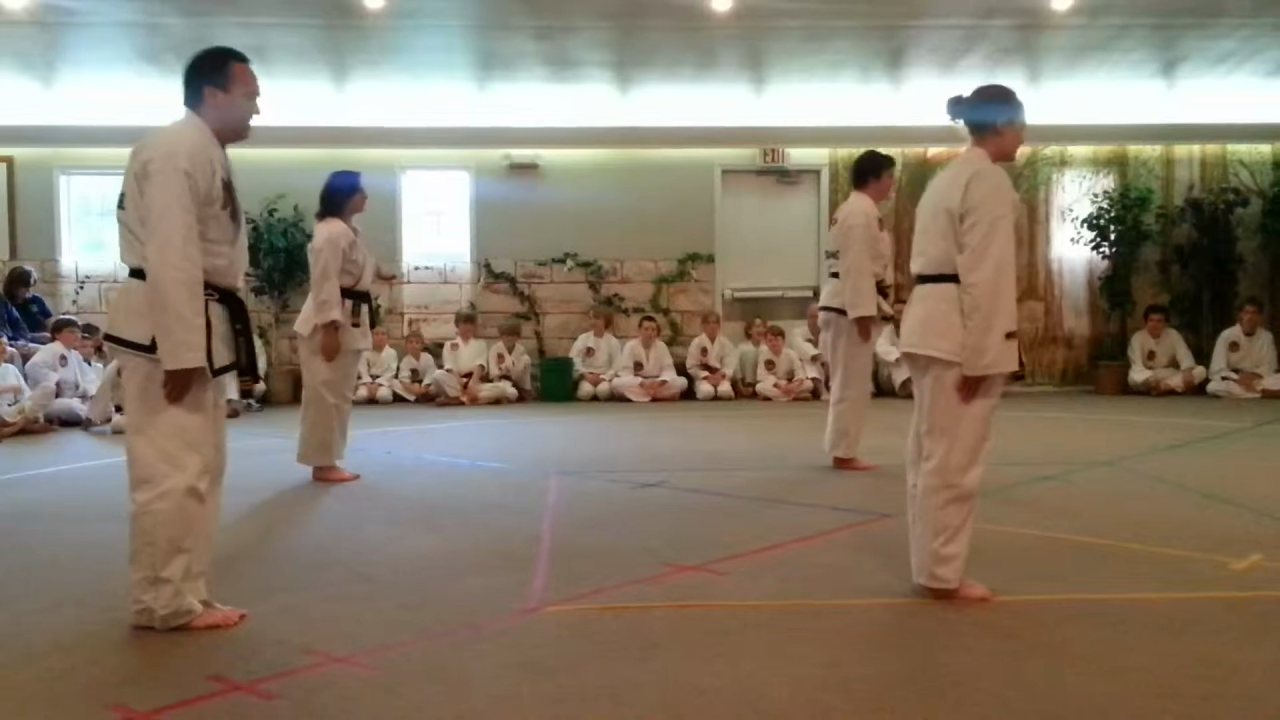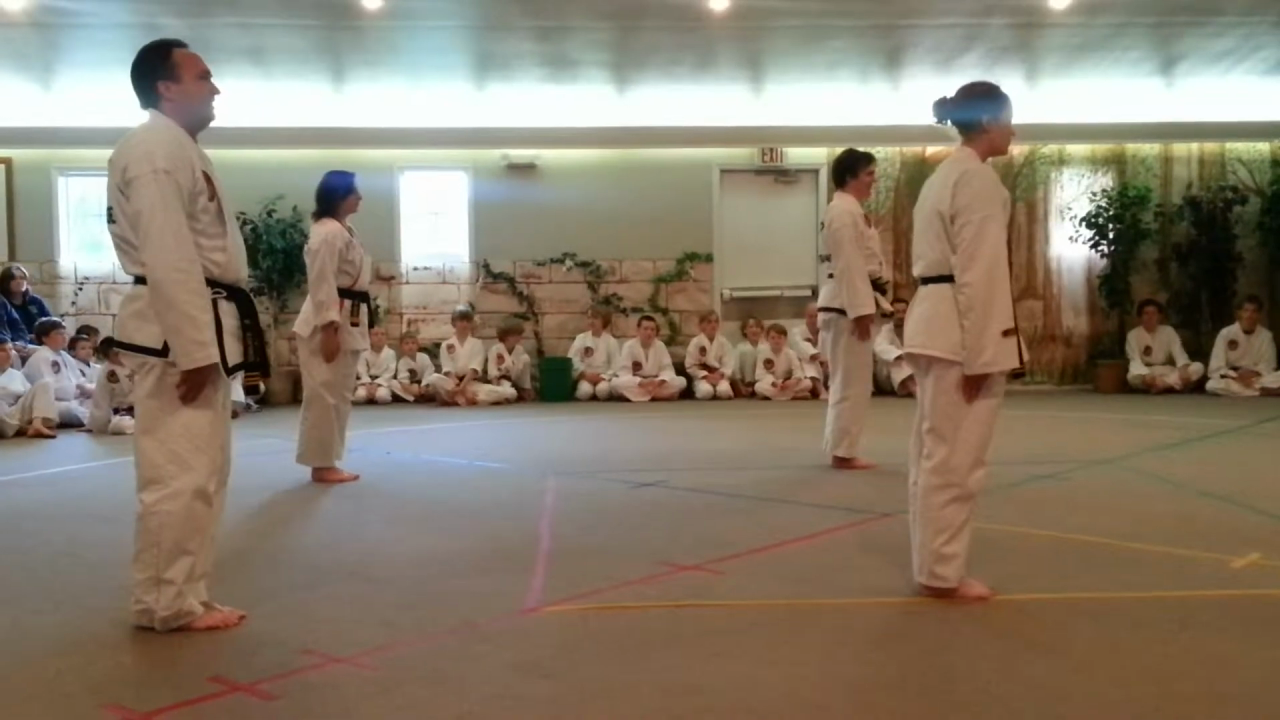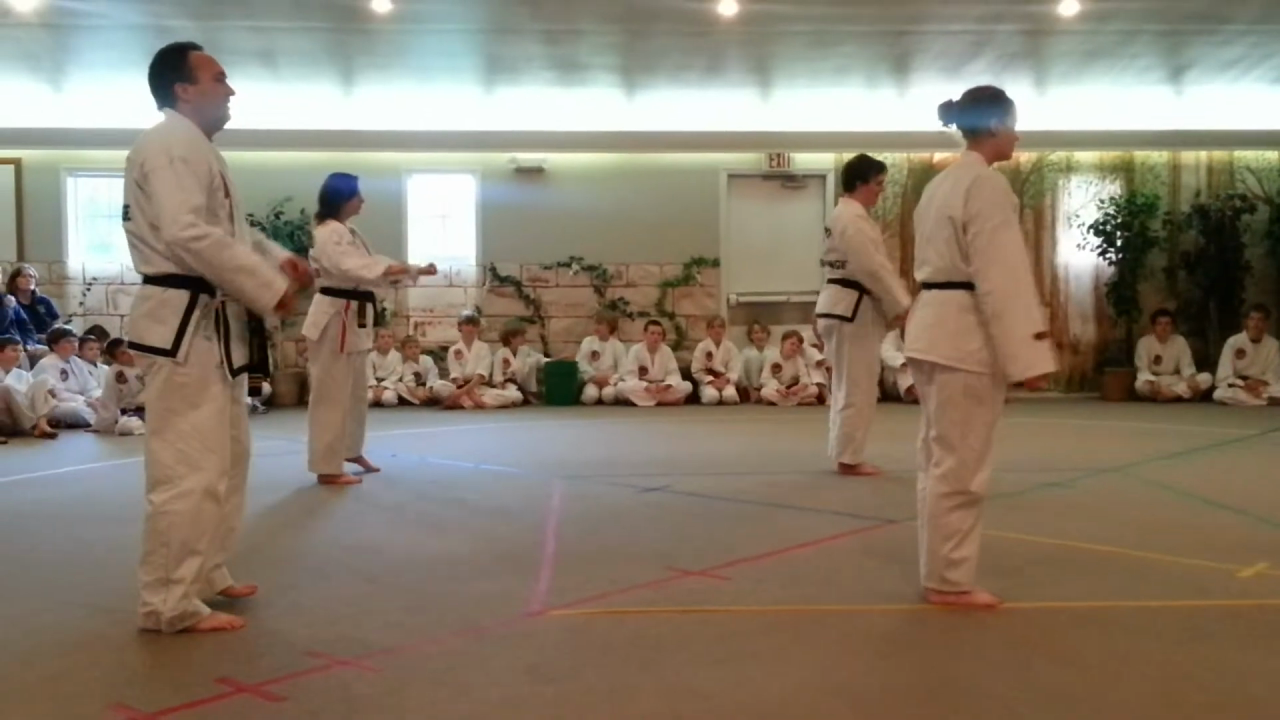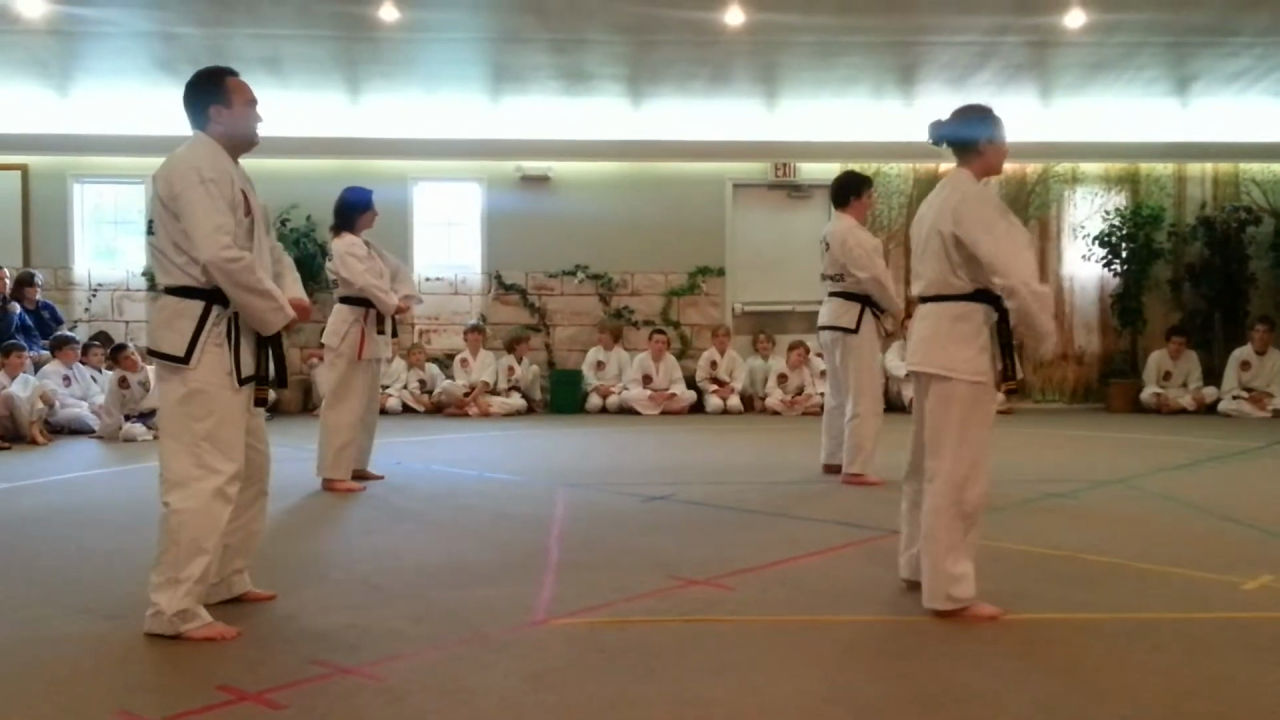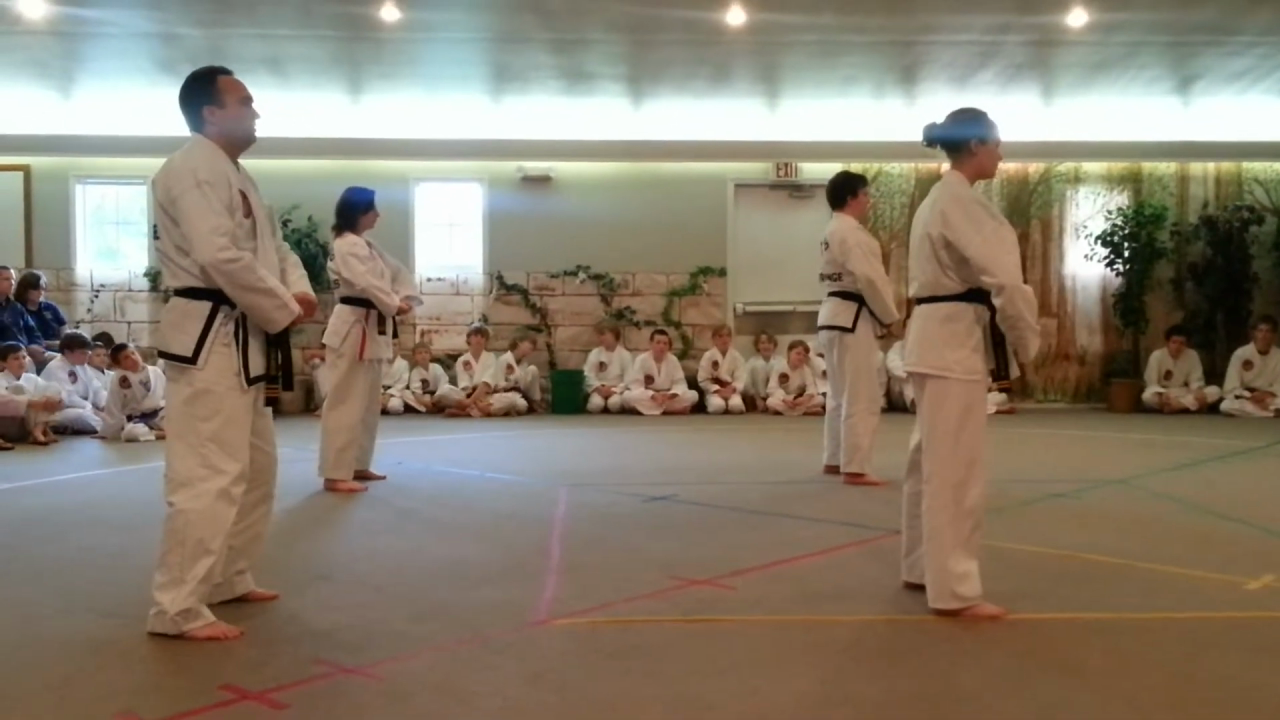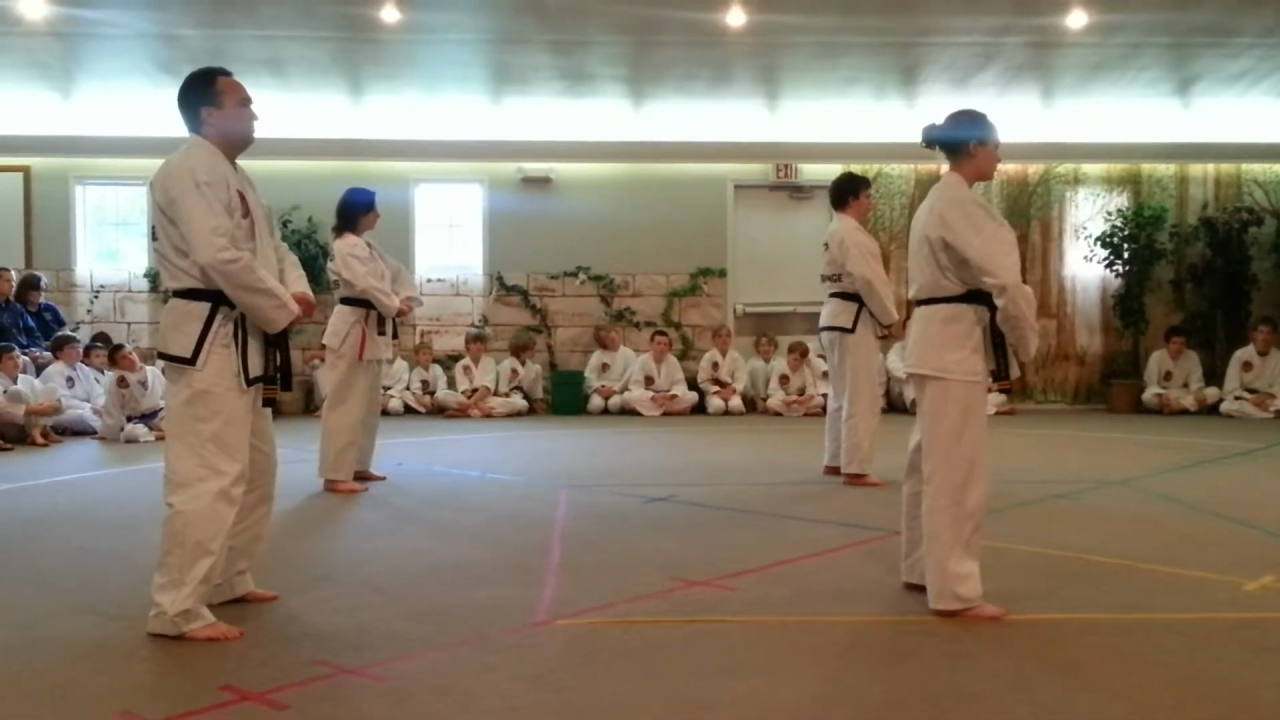
dt=0.7s
person 1, frame 1
left shoulder: (205, 153)
right shoulder: (178, 150)
right elbow: (170, 259)
right wrist: (180, 353)
left hip: (198, 325)
right hip: (167, 330)
left knee: (200, 466)
right knee: (172, 471)
left ankle: (183, 593)
right ankle: (164, 602)
person 1, frame 2
left shoulder: (179, 148)
right shoulder: (153, 150)
right elbow: (169, 261)
right wrist: (194, 350)
left hip: (199, 326)
right hip: (174, 332)
left knee: (202, 469)
right knee: (179, 472)
left ankle: (182, 594)
right ankle: (166, 604)
person 1, frame 3
left shoulder: (194, 147)
right shoulder: (170, 145)
left elbow: (227, 234)
right elbow: (191, 234)
left wrist: (281, 262)
right wrist: (268, 287)
left hip: (207, 324)
right hip: (184, 326)
left knee: (225, 459)
right knee: (189, 471)
left ankle: (206, 576)
right ankle: (171, 605)
person 1, frame 4
left shoulder: (229, 171)
right shoulder: (194, 166)
left elbow: (266, 248)
right elbow: (222, 257)
left wrist: (292, 295)
right wrist: (278, 313)
left hip: (229, 337)
right hip: (200, 337)
left knee: (246, 466)
right knee: (203, 474)
left ankle: (224, 578)
right ankle: (174, 609)
person 1, frame 5
left shoulder: (235, 174)
right shoulder: (192, 169)
left elbow: (272, 245)
right elbow: (221, 257)
left wrist: (298, 289)
right wrist: (283, 310)
left hip: (240, 338)
right hip: (208, 339)
left knee: (255, 467)
right knee: (209, 475)
left ankle: (227, 578)
right ankle: (178, 608)
person 1, frame 6
left shoulder: (233, 176)
right shoulder: (189, 171)
left elbow: (271, 246)
right elbow: (220, 258)
left wrist: (297, 290)
right wrist: (282, 311)
left hip: (240, 340)
right hip: (208, 340)
left knee: (253, 468)
right knee: (208, 476)
left ankle: (227, 579)
right ankle: (177, 609)
person 2, frame 1
left shoulder: (951, 176)
right shoulder: (988, 179)
right elbow: (984, 275)
right wrist: (980, 356)
left hip: (930, 320)
right hip: (959, 327)
left knee: (932, 451)
right knee: (954, 457)
left ankle: (933, 567)
right ankle: (942, 575)
person 2, frame 2
left shoulder: (943, 176)
right shoulder: (977, 177)
right elbow: (979, 273)
right wrist: (981, 354)
left hip: (933, 320)
right hip: (962, 328)
left knee: (935, 452)
right knee: (955, 455)
left ankle: (935, 566)
right ankle: (942, 573)
person 2, frame 3
left shoulder: (942, 183)
right shoulder: (986, 183)
right elbow: (1002, 275)
right wrist: (1028, 354)
left hip: (933, 324)
right hip: (964, 332)
left knee: (940, 458)
right knee: (960, 463)
left ankle: (940, 573)
right ankle: (948, 581)
person 2, frame 4
left shoulder: (938, 197)
right shoulder: (973, 198)
right elbow: (1016, 276)
right wrist: (1044, 333)
left hip: (934, 335)
right hip: (958, 342)
left knee: (931, 463)
right knee: (957, 471)
left ankle: (920, 565)
right ankle: (951, 592)
person 2, frame 5
left shoulder: (936, 200)
right shoulder: (962, 201)
right elbow: (1004, 277)
right wrist: (1027, 339)
left hip: (935, 335)
right hip: (954, 341)
left knee: (930, 460)
right knee: (955, 468)
left ankle: (922, 567)
right ankle: (953, 591)
person 2, frame 6
left shoulder: (935, 201)
right shoulder: (961, 203)
right elbow: (1004, 279)
right wrist: (1025, 340)
left hip: (935, 337)
right hip: (954, 343)
left knee: (930, 462)
right knee: (956, 469)
left ankle: (923, 567)
right ankle: (953, 591)
person 3, frame 1
left shoulder: (856, 209)
right shoulder: (861, 212)
right elbow: (856, 267)
left wrist: (868, 306)
right wrist: (864, 312)
left hip: (845, 303)
right hip: (851, 305)
left knee: (850, 382)
right knee: (852, 383)
left ankle: (842, 449)
right ankle: (843, 453)
person 3, frame 2
left shoulder: (845, 210)
right shoulder: (846, 212)
right elbow: (849, 266)
left wrist: (860, 307)
right wrist: (860, 310)
left hip: (843, 302)
right hip: (848, 304)
left knee: (847, 381)
right knee: (852, 382)
left ankle: (839, 447)
right ankle: (842, 452)
person 3, frame 3
left shoulder: (845, 215)
right shoulder: (855, 219)
right elbow: (873, 268)
left wrist: (892, 299)
right wrist: (901, 302)
left hip: (839, 304)
right hip: (851, 307)
left knee: (846, 385)
right knee: (858, 388)
left ankle: (843, 451)
right ankle: (848, 459)
person 3, frame 4
left shoulder: (833, 231)
right shoulder: (852, 232)
right elbow: (875, 277)
left wrist: (884, 305)
right wrist: (895, 306)
left hip: (835, 315)
right hip: (853, 318)
left knee: (839, 393)
right knee: (864, 398)
left ankle: (833, 458)
right ankle: (855, 468)
person 3, frame 5
left shoulder: (833, 231)
right shoulder: (852, 232)
right elbow: (870, 279)
left wrist: (881, 316)
right wrist: (889, 316)
left hip: (834, 315)
right hip: (852, 318)
left knee: (840, 394)
right knee: (860, 398)
left ankle: (835, 460)
right ankle: (854, 468)
person 3, frame 6
left shoulder: (835, 232)
right shoulder: (852, 233)
right elbow: (868, 280)
left wrist: (881, 317)
right wrist: (889, 317)
left hip: (836, 316)
right hip: (853, 319)
left knee: (842, 395)
right knee: (861, 399)
left ankle: (836, 460)
right ankle: (855, 468)
person 4, frame 1
left shoulder: (349, 230)
right shoulder: (331, 232)
right elbow: (324, 283)
right wrist: (329, 329)
left hip: (347, 321)
right hip: (330, 322)
left knee: (340, 394)
right knee: (325, 394)
left ankle: (327, 461)
right ankle: (322, 464)
person 4, frame 2
left shoulder: (345, 231)
right shoulder: (328, 233)
right elbow: (321, 286)
left wrist: (365, 326)
right wrist: (329, 330)
left hip: (347, 321)
right hip: (328, 322)
left knee: (339, 395)
right knee: (324, 394)
left ankle: (326, 462)
right ankle: (321, 465)
person 4, frame 3
left shoulder: (348, 233)
right shoulder: (329, 233)
left elbow: (373, 261)
right elbow: (349, 264)
left wrist: (415, 270)
right wrist: (388, 270)
left hip: (352, 321)
right hip: (334, 320)
left knee: (358, 392)
right knee: (331, 396)
left ankle: (350, 450)
right ankle: (328, 468)
person 4, frame 4
left shoulder: (366, 246)
right shoulder: (345, 245)
left elbow: (398, 271)
right elbow: (366, 281)
left wrist: (405, 298)
right wrist: (393, 305)
left hip: (370, 329)
right hip: (351, 328)
left knee: (367, 401)
right knee: (344, 401)
left ankle: (355, 465)
right ankle: (333, 474)
person 4, frame 5
left shoulder: (367, 246)
right shoulder: (346, 245)
left elbow: (398, 272)
right elbow: (366, 282)
left wrist: (406, 299)
right wrist: (394, 307)
left hip: (370, 329)
right hip: (353, 329)
left knee: (369, 402)
right knee: (346, 402)
left ankle: (357, 465)
right ankle: (335, 474)
person 4, frame 6
left shoulder: (367, 247)
right shoulder: (347, 246)
left elbow: (398, 273)
right elbow: (367, 284)
left wrist: (407, 300)
right wrist: (394, 307)
left hip: (371, 330)
right hip: (353, 329)
left knee: (369, 402)
right knee: (345, 402)
left ankle: (357, 466)
right ankle: (335, 475)
